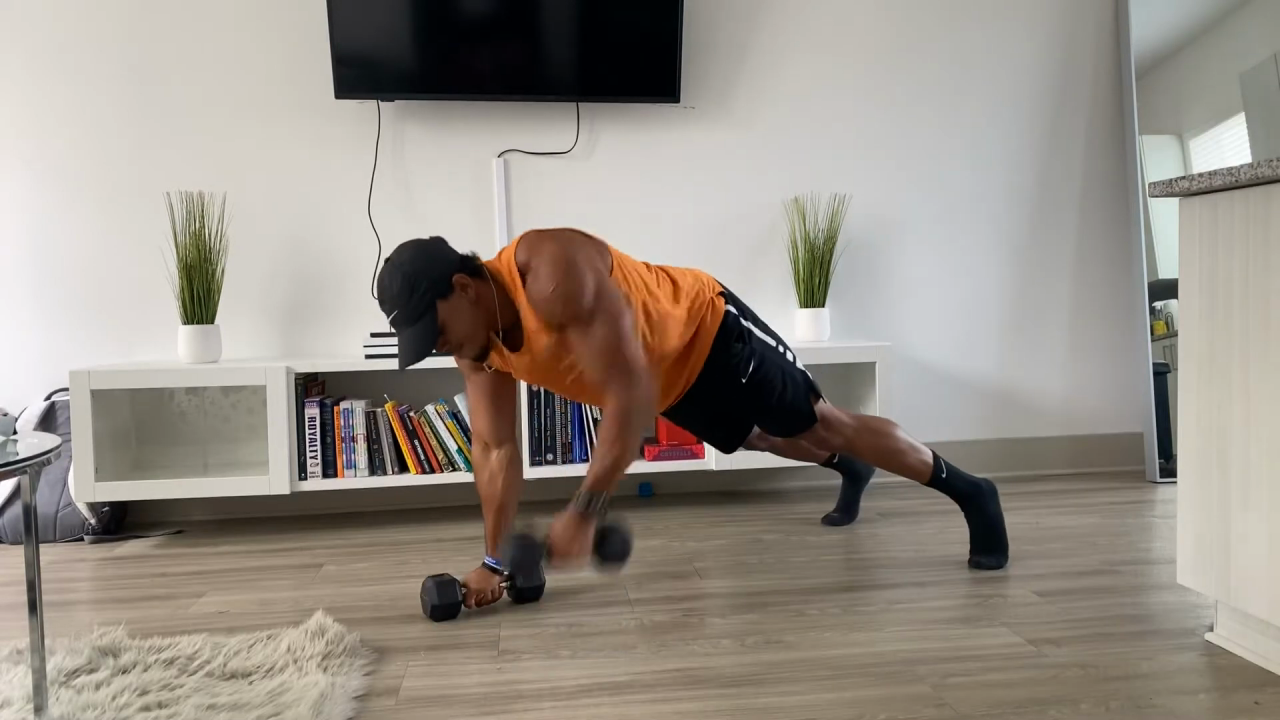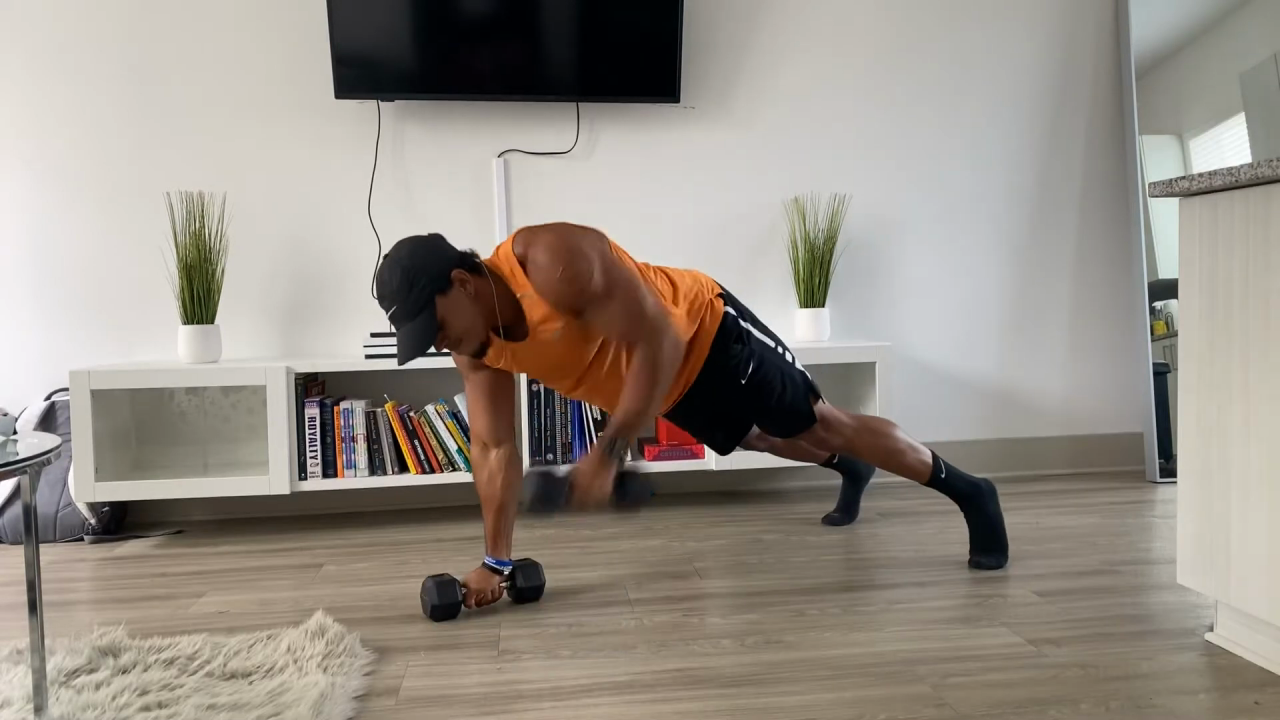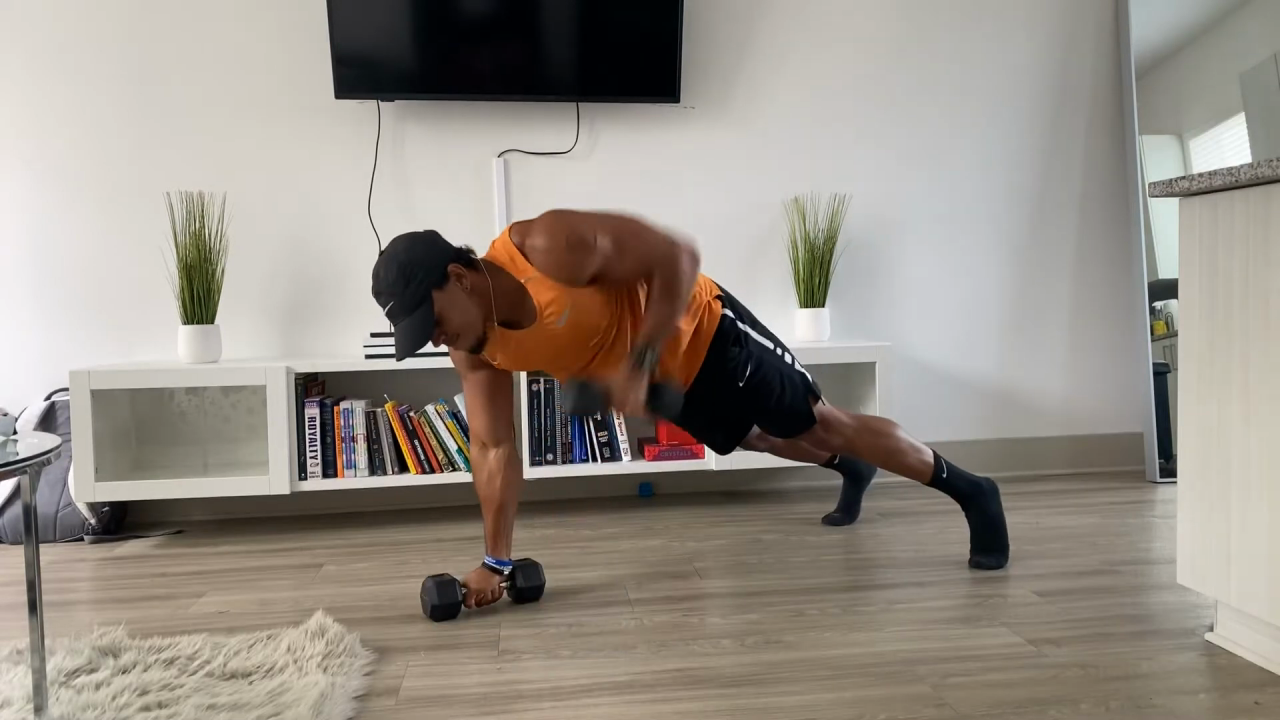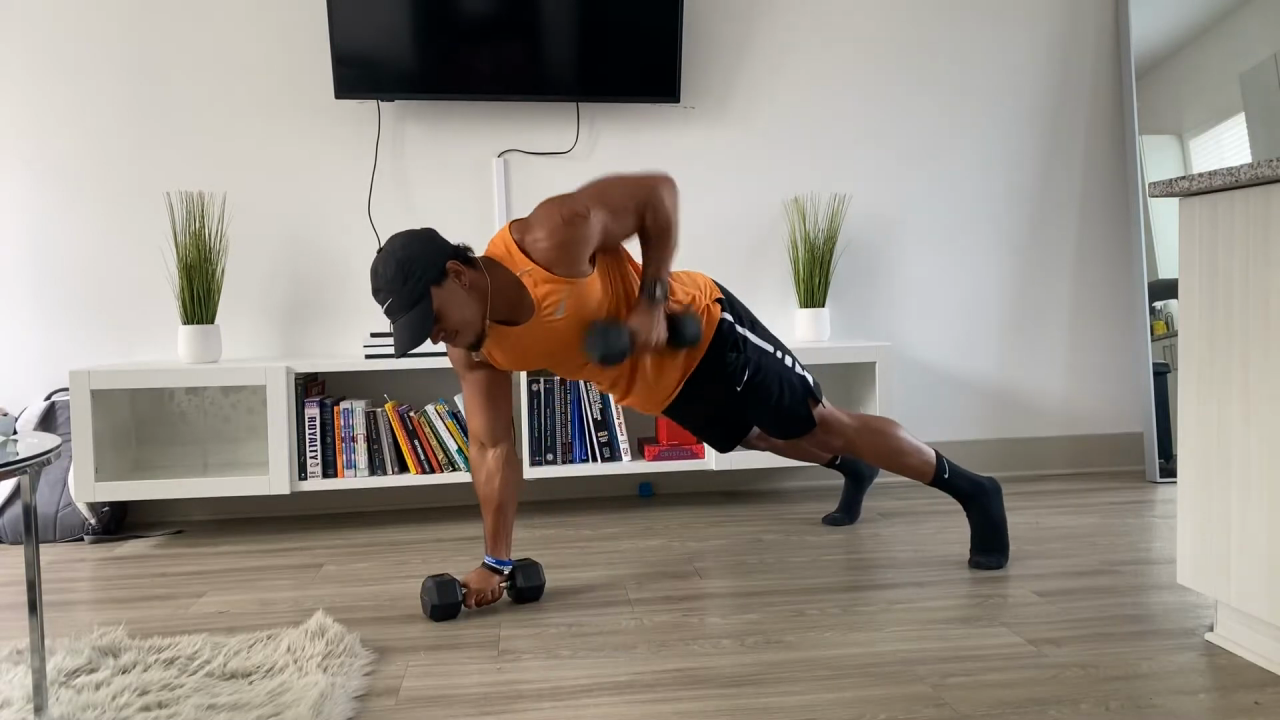
dt=0.1s
person 1, frame 1
left shoulder: (556, 276)
right shoulder: (477, 337)
left elbow: (632, 397)
right elbow: (496, 449)
left wrist: (584, 512)
right wrist: (494, 561)
left hip: (708, 328)
left knee: (822, 420)
right knee: (764, 436)
left ankle: (969, 491)
right ankle: (850, 470)
person 1, frame 2
left shoulder: (553, 260)
right shoulder: (475, 346)
left elbow: (660, 339)
right elbow: (494, 450)
left wrist: (608, 455)
right wrist: (495, 561)
left hip: (704, 332)
right hip: (670, 389)
left knee: (822, 421)
right knee: (764, 439)
left ankle: (969, 492)
right ankle: (851, 472)
person 1, frame 3
left shoulder: (553, 246)
right shoulder: (472, 343)
left elbow: (677, 257)
right elbow: (494, 449)
left wrist: (639, 362)
right wrist: (495, 562)
left hip: (703, 333)
right hip: (668, 381)
left knee: (821, 421)
right knee: (764, 439)
left ankle: (971, 490)
right ankle: (851, 471)
person 1, frame 4
left shoulder: (552, 237)
right shoulder: (469, 349)
left elbow: (659, 189)
right elbow: (493, 449)
left wrist: (653, 301)
right wrist: (495, 561)
left hip: (703, 333)
right hip: (663, 388)
left knee: (822, 422)
right knee: (769, 437)
left ankle: (973, 490)
right ankle: (854, 473)
